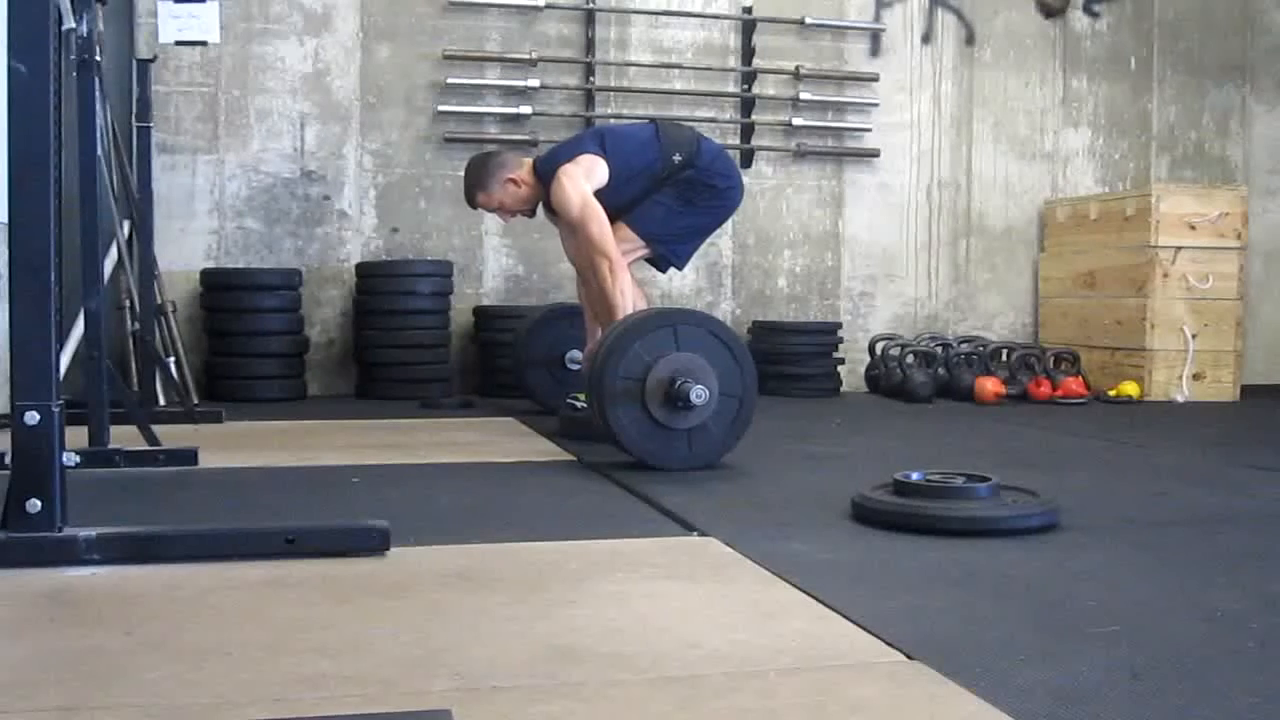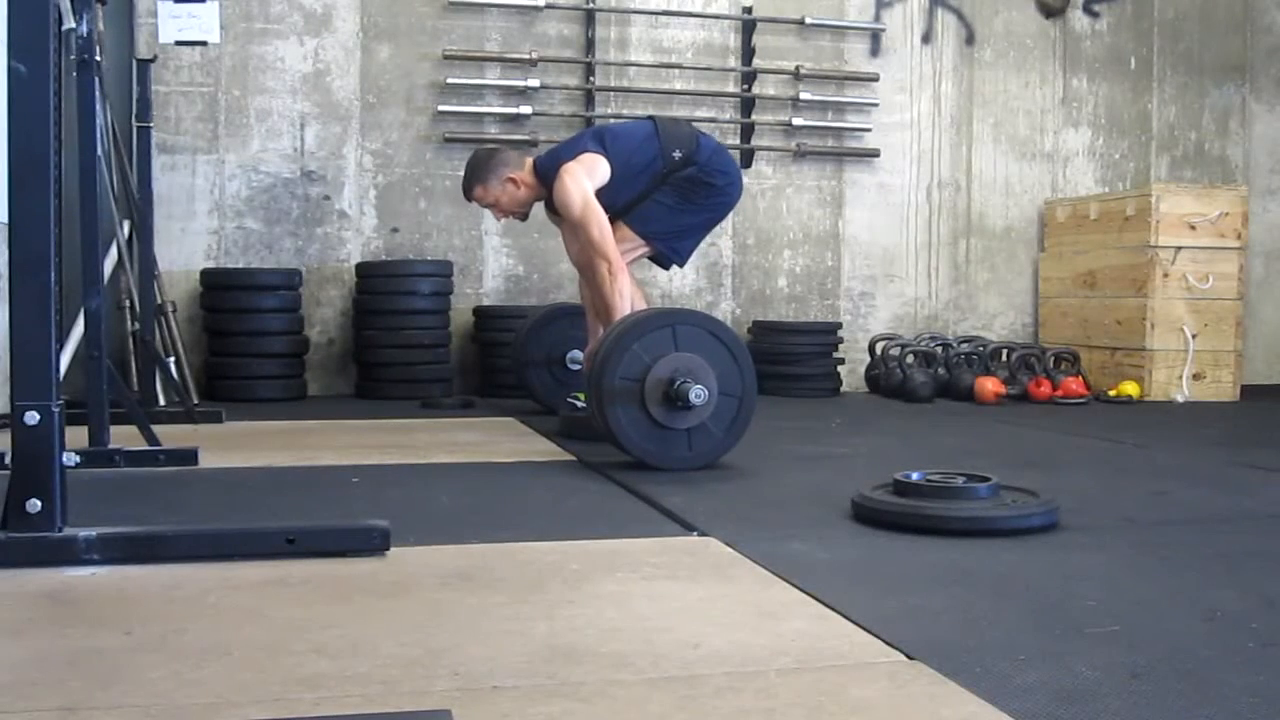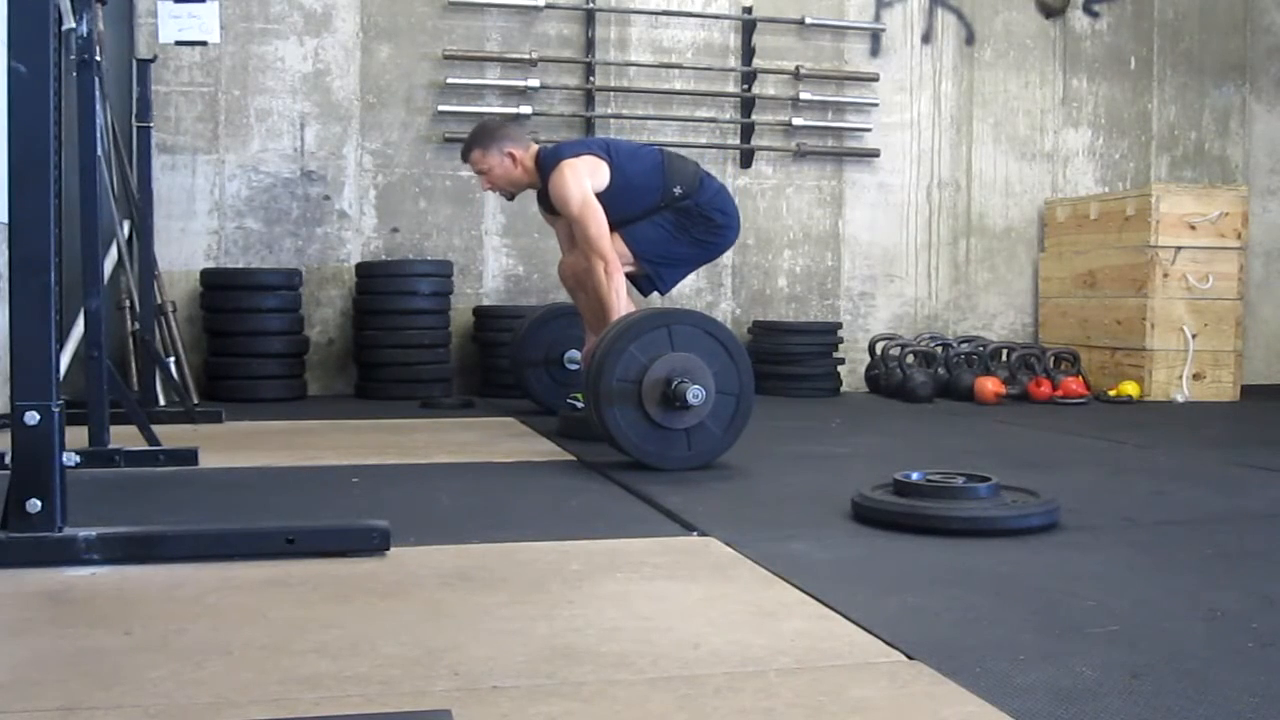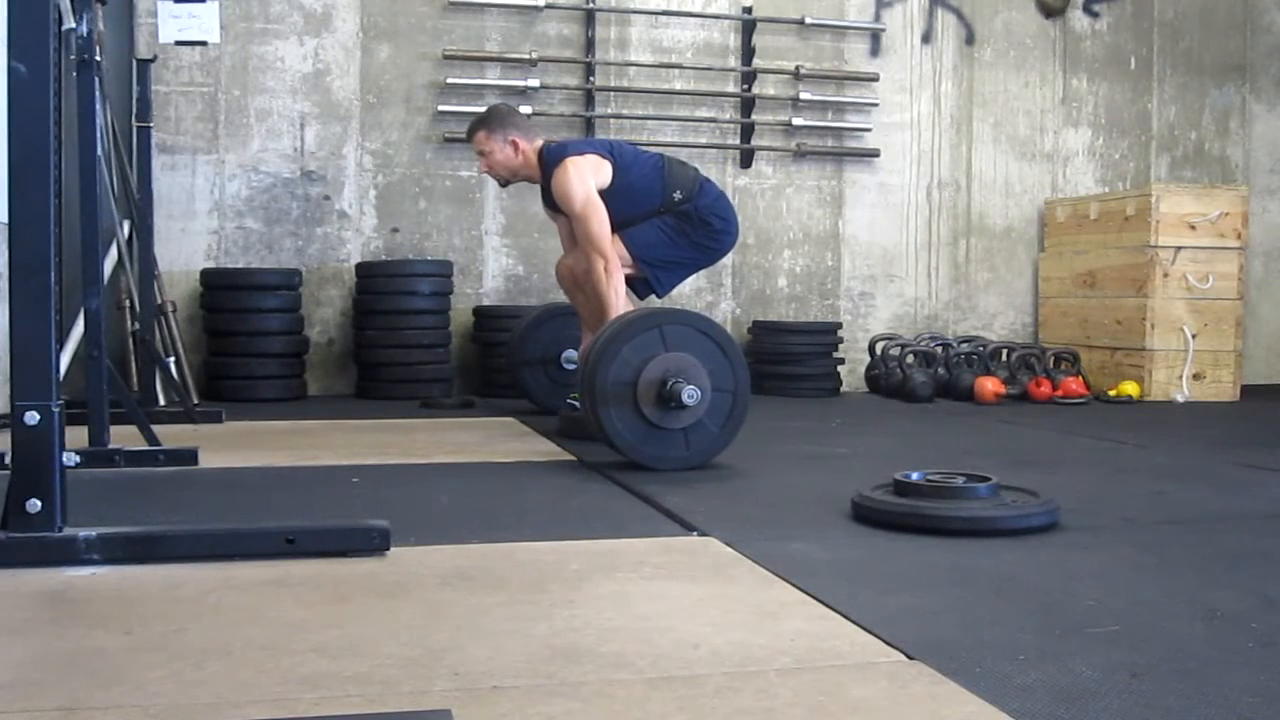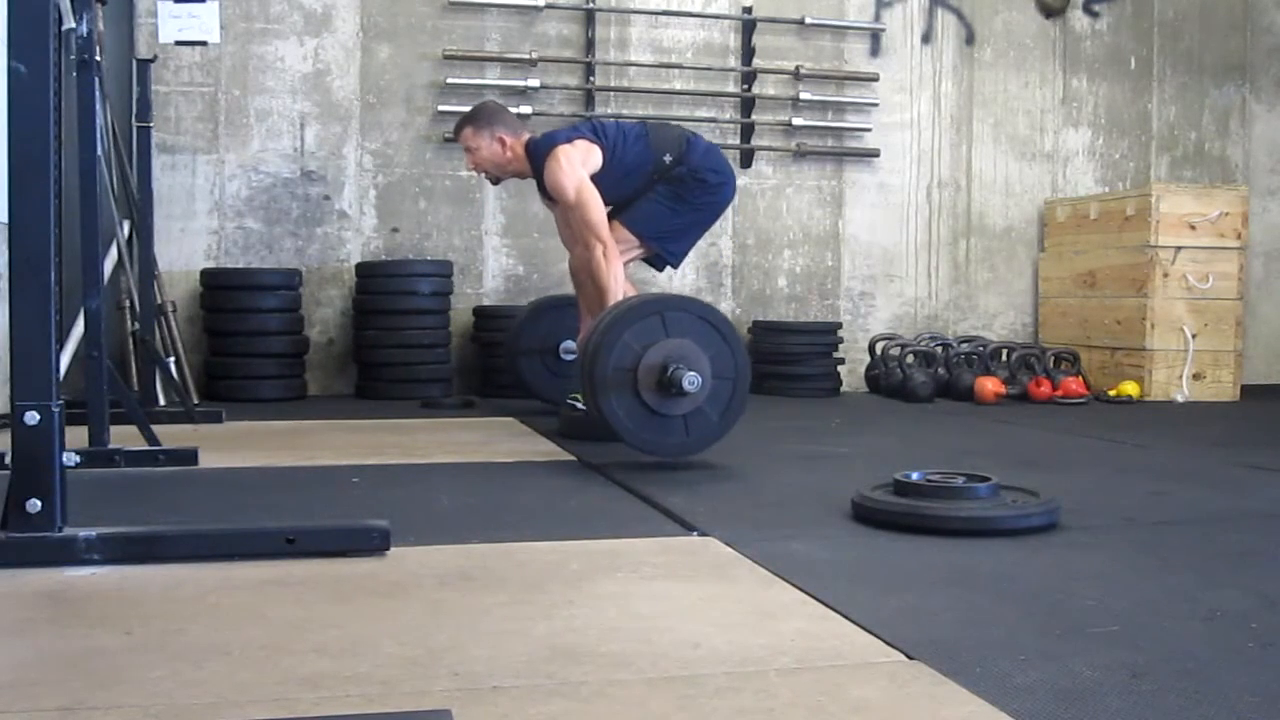
dt=1s
person 1, frame 1
left shoulder: (565, 183)
right shoulder: (554, 190)
left elbow: (610, 263)
right elbow: (585, 267)
right wrist: (594, 342)
left hip: (709, 178)
right hip: (687, 176)
left knee: (609, 260)
right knee: (596, 263)
person 1, frame 2
left shoulder: (567, 182)
right shoulder: (556, 190)
left elbow: (611, 267)
right elbow: (587, 268)
right wrist: (595, 344)
left hip: (709, 175)
right hip: (694, 174)
left knee: (607, 262)
right knee: (598, 263)
person 1, frame 3
left shoulder: (565, 176)
right shoulder: (549, 191)
left elbow: (607, 265)
right elbow: (579, 265)
right wrist: (593, 341)
left hip: (705, 213)
right hip: (689, 211)
left knee: (593, 268)
right knee: (574, 271)
person 1, frame 4
left shoulder: (568, 172)
right shoulder: (553, 182)
left elbow: (605, 262)
right elbow: (581, 263)
right wrist: (590, 339)
left hip: (706, 218)
right hip: (691, 217)
left knee: (585, 269)
right knee: (573, 271)
person 1, frame 5
left shoulder: (559, 163)
right shoulder: (548, 173)
left elbow: (603, 250)
right elbow: (582, 251)
right wrist: (587, 332)
left hip: (701, 175)
right hip: (681, 176)
left knee: (600, 258)
right knee: (587, 262)
